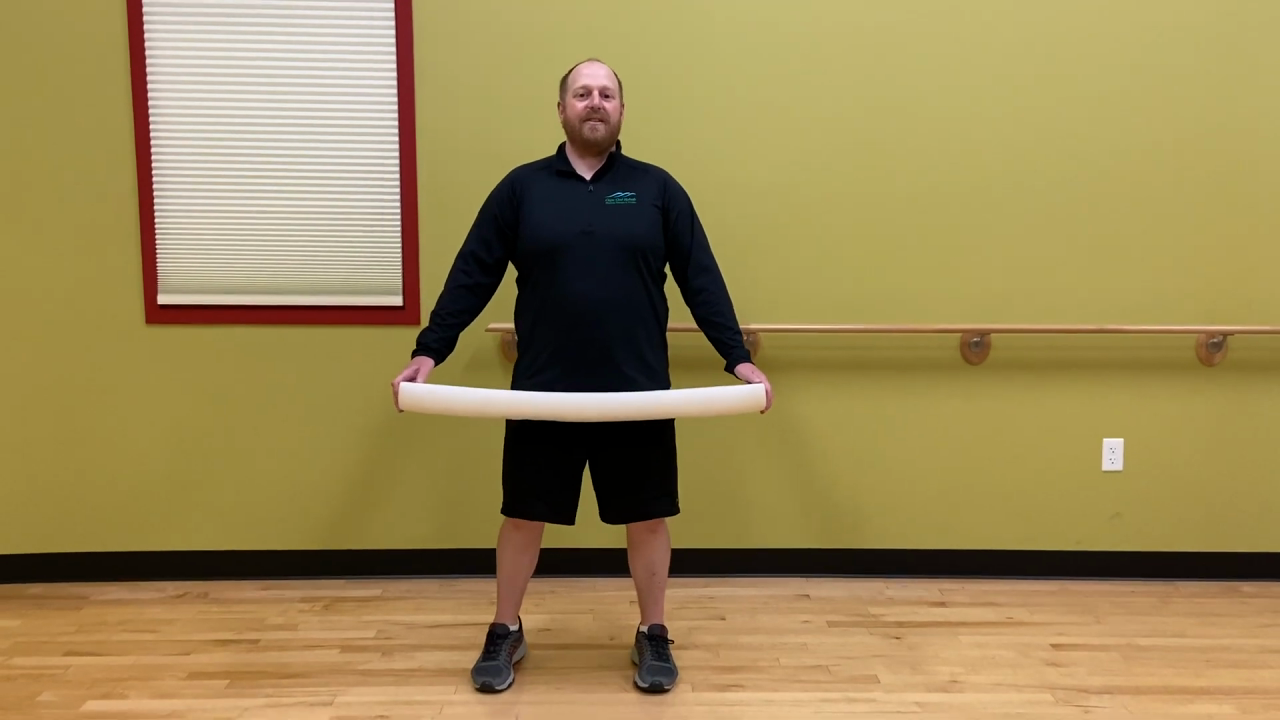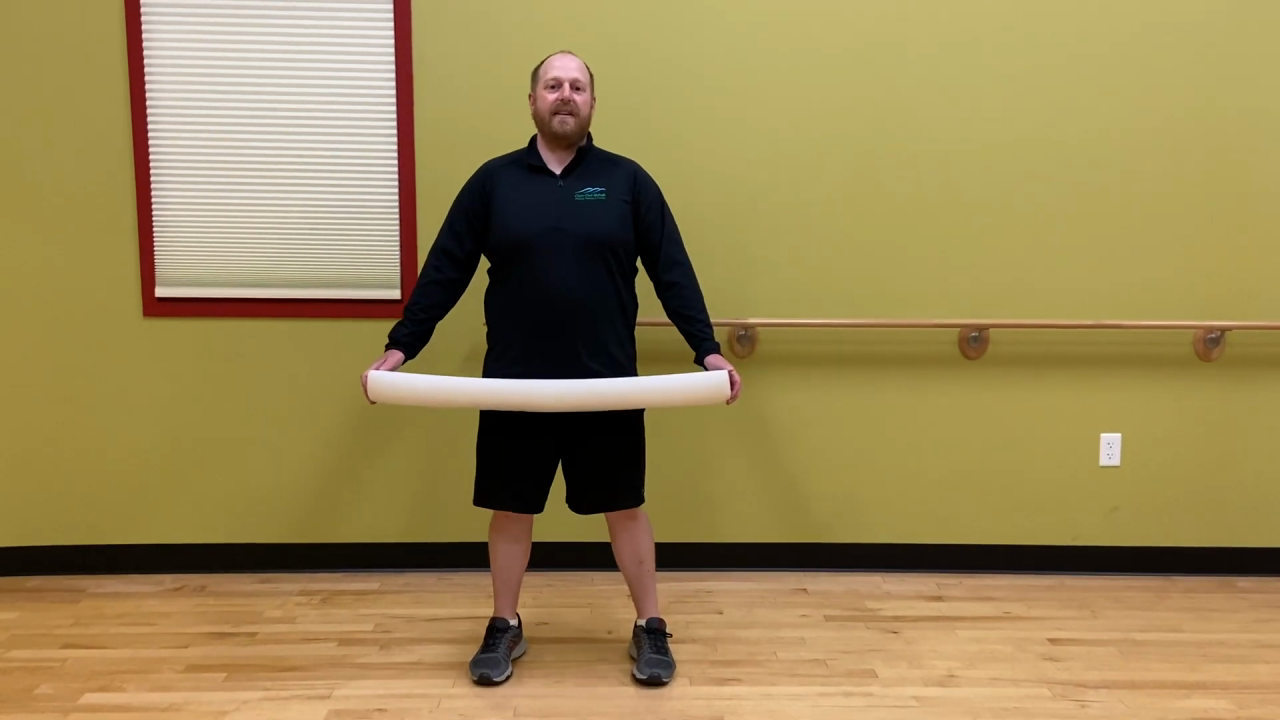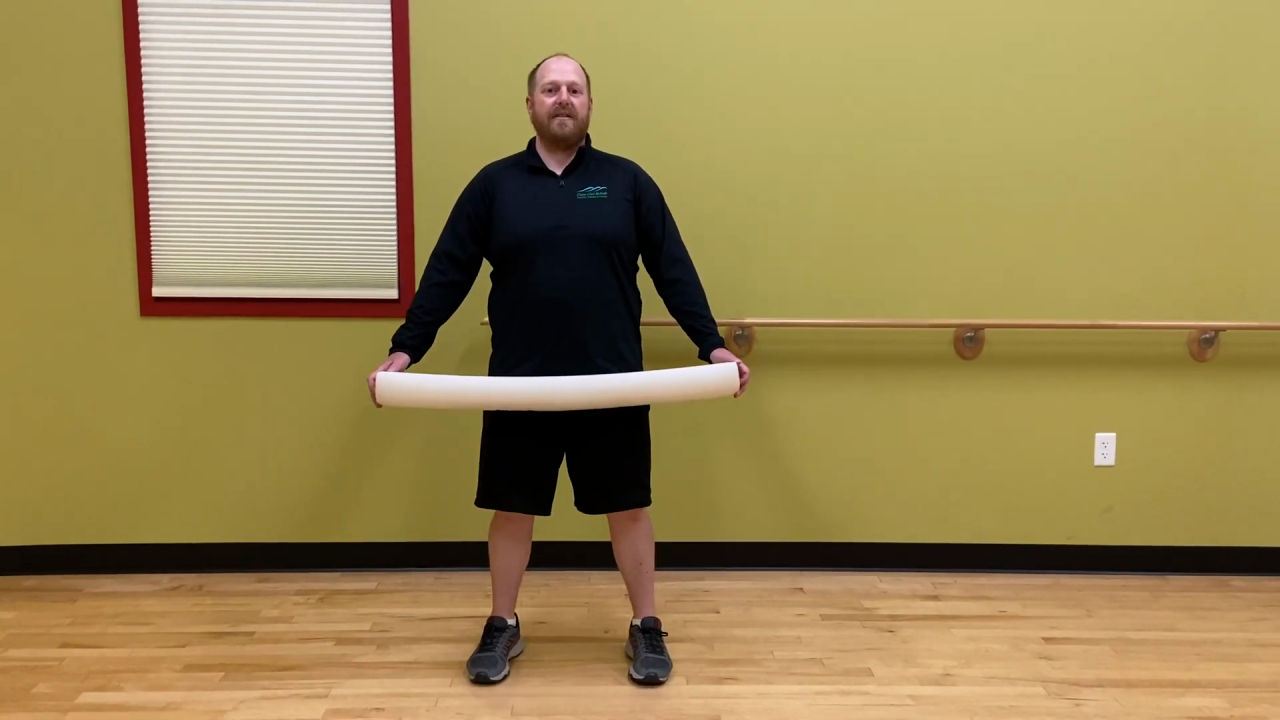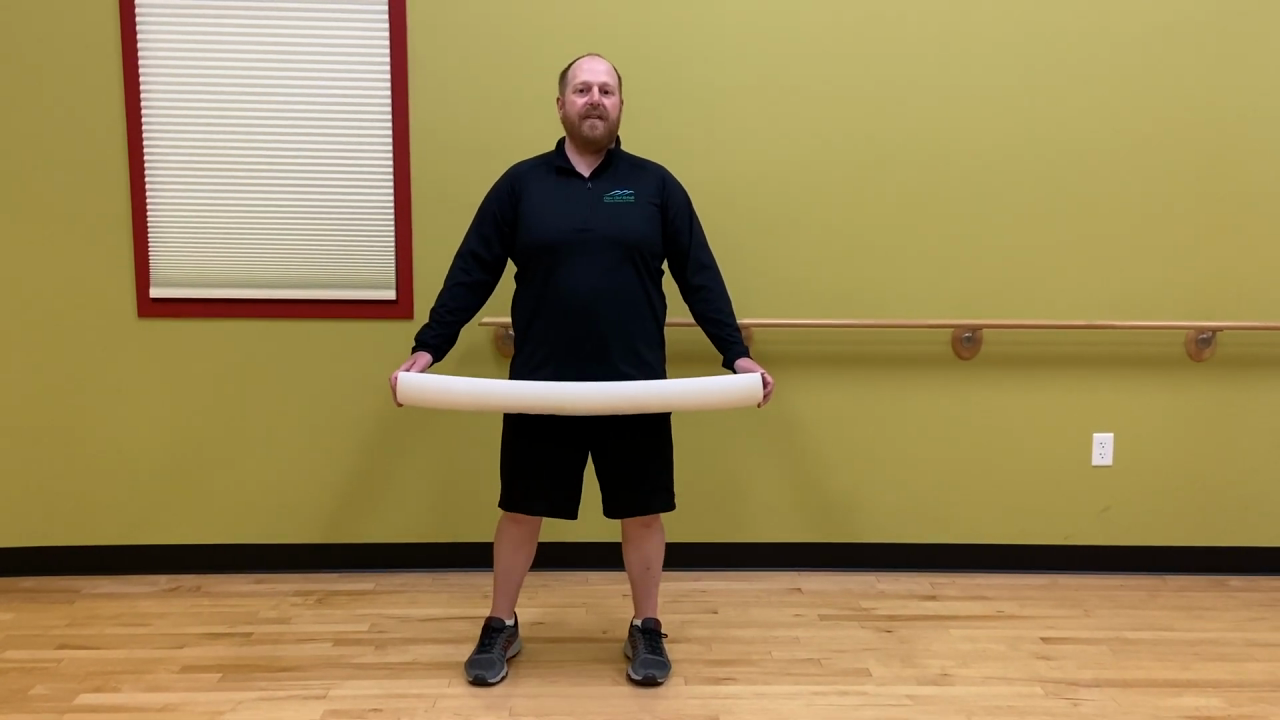
dt=1s
person 1, frame 1
left shoulder: (657, 189)
right shoulder: (521, 188)
left elbow: (701, 280)
right elbow: (471, 277)
left wrist: (737, 358)
right wrist: (428, 350)
left hip: (638, 394)
right hip: (542, 394)
left knee: (646, 520)
right knee: (523, 518)
left ankle: (652, 635)
right ankle: (505, 633)
person 1, frame 2
left shoulder: (627, 181)
right shoulder: (493, 181)
left elbow: (672, 272)
right elbow: (445, 271)
left wrist: (707, 350)
right wrist: (401, 345)
left hip: (607, 385)
right hip: (514, 386)
left knee: (625, 509)
right knee: (511, 509)
left ankle: (650, 628)
right ankle: (504, 627)
person 1, frame 3
left shoulder: (627, 181)
right shoulder: (493, 184)
left elbow: (673, 270)
right elbow: (447, 273)
left wrist: (711, 344)
right wrist: (405, 347)
left hip: (613, 384)
right hip: (520, 385)
left knee: (628, 508)
right knee: (511, 510)
left ankle: (646, 627)
right ankle: (502, 626)
person 1, frame 4
left shoulder: (656, 185)
right shoulder: (521, 184)
left elbow: (699, 276)
right elbow: (472, 273)
left wrist: (736, 353)
right wrist: (428, 347)
left hip: (635, 388)
right hip: (540, 388)
left knee: (642, 513)
right knee: (521, 510)
left ankle: (646, 629)
right ankle: (501, 626)
